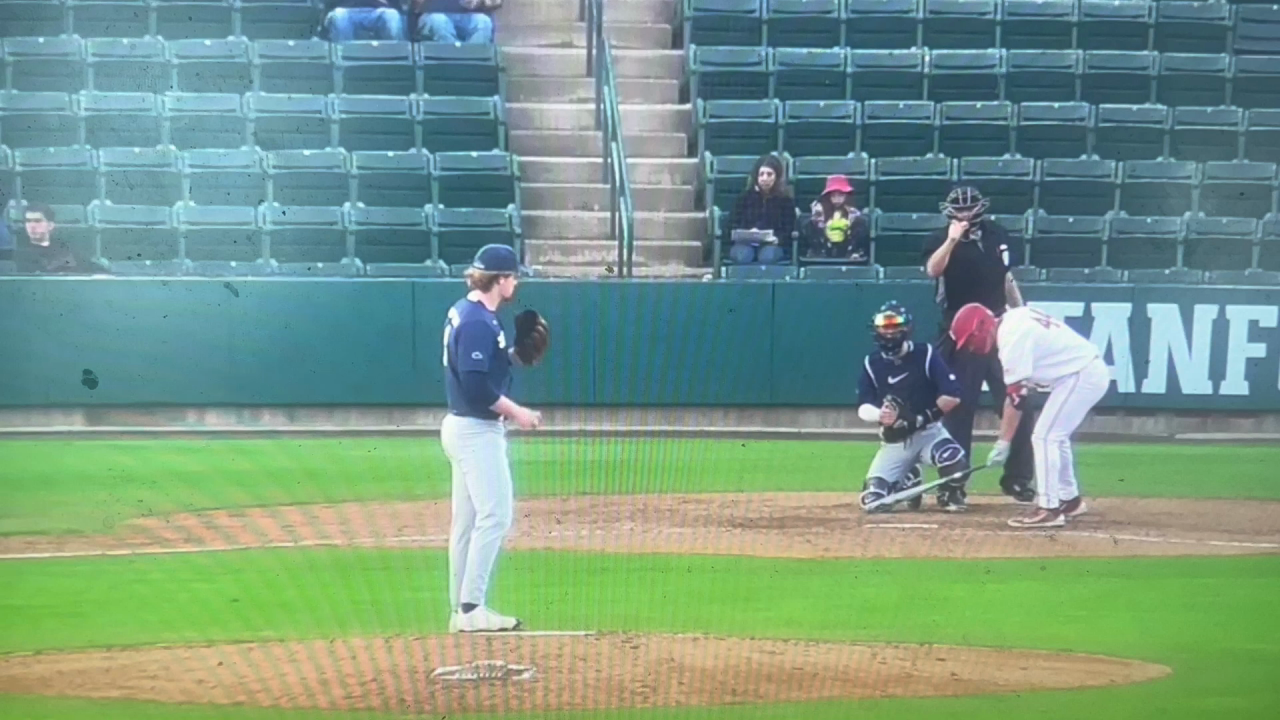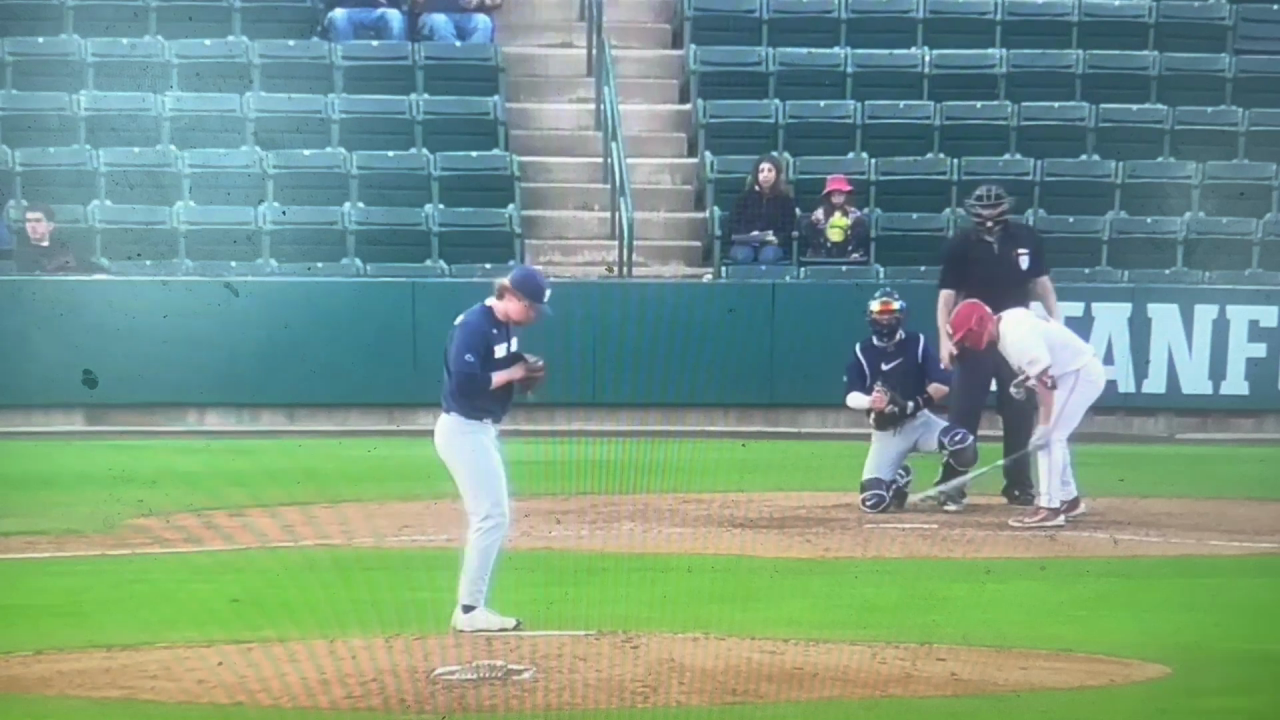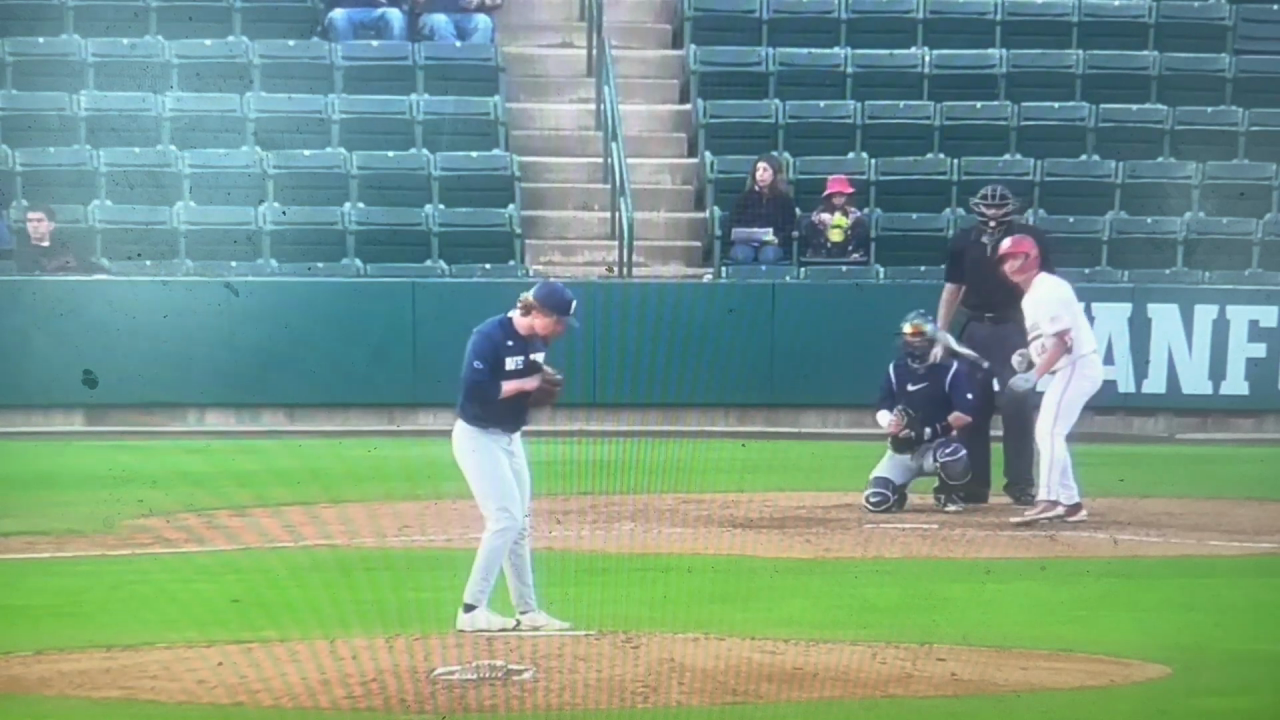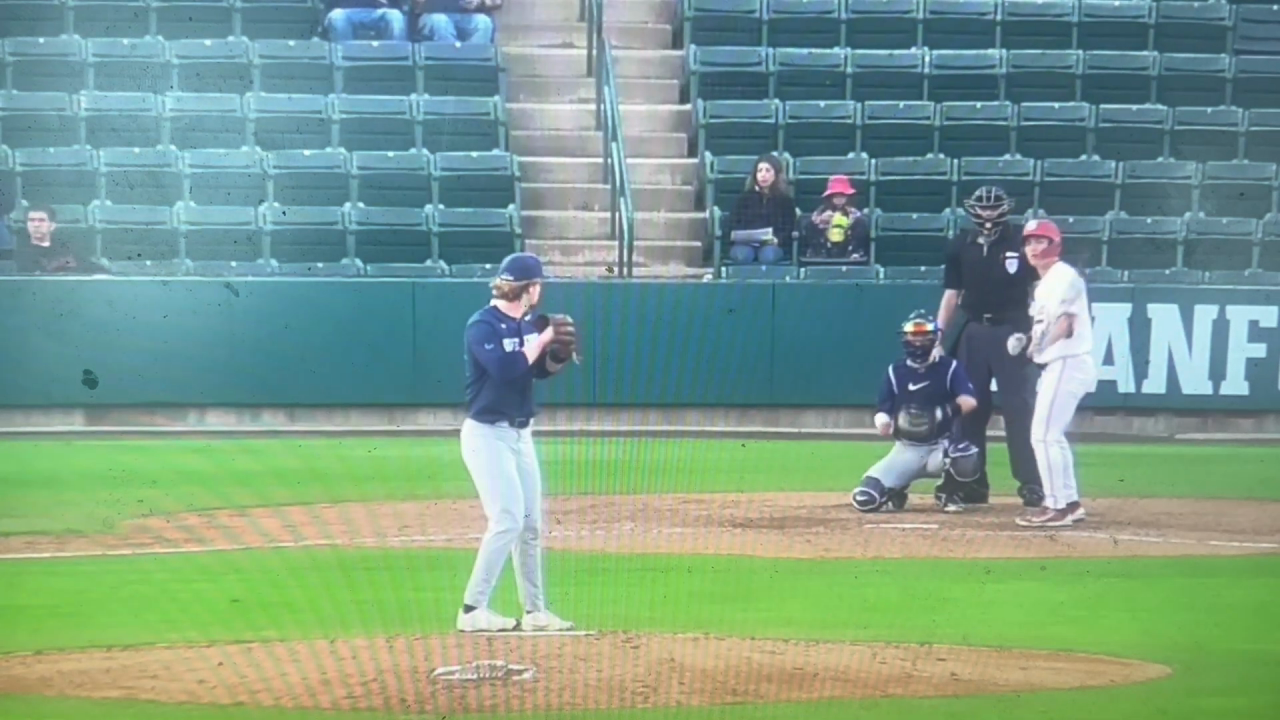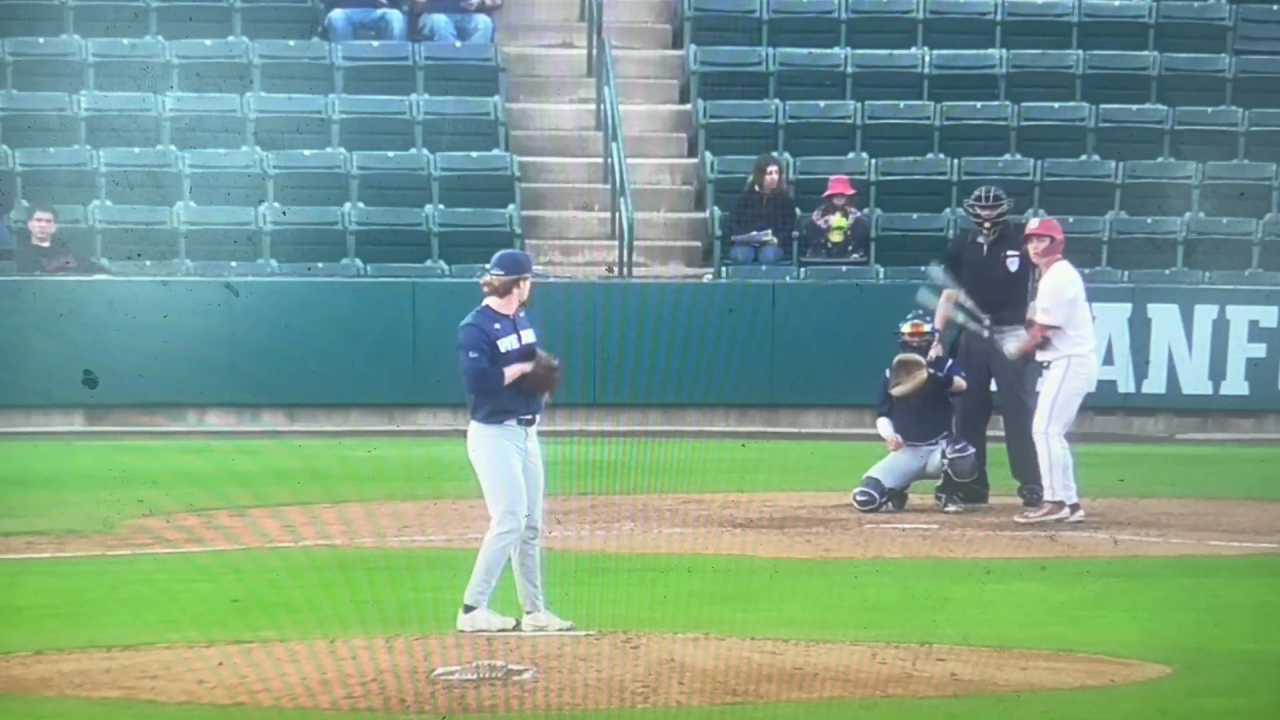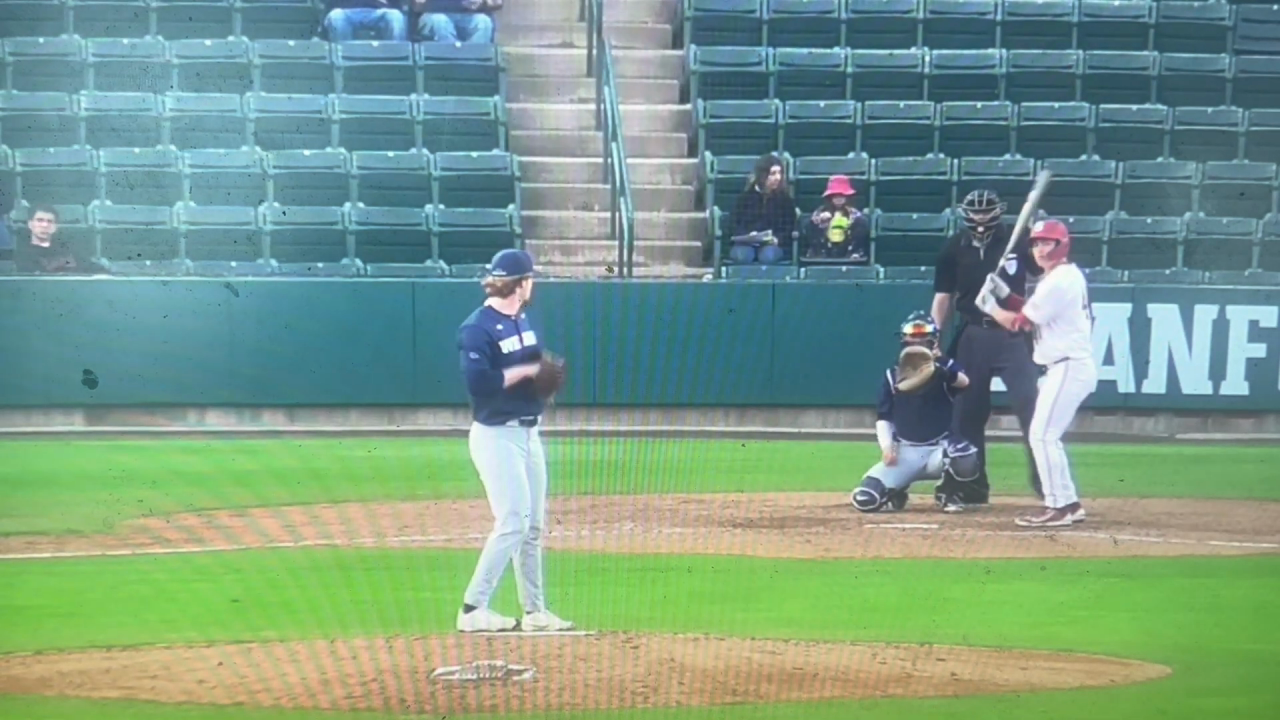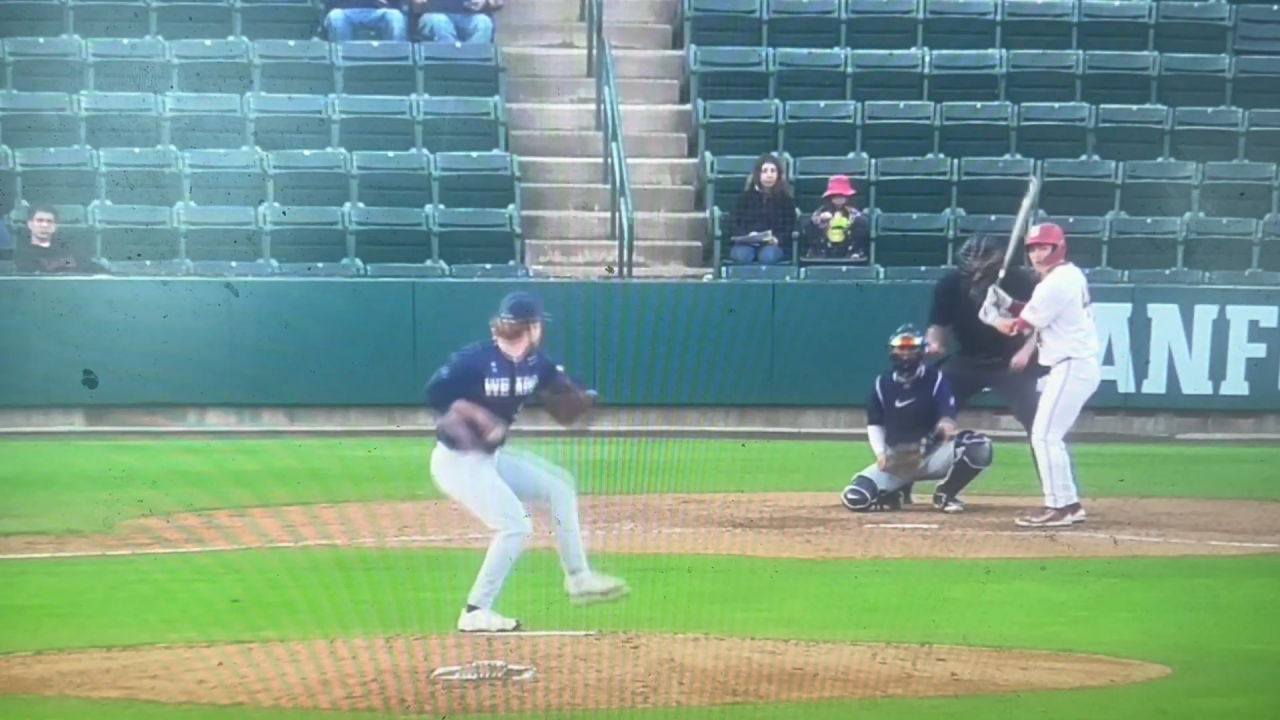
dt=0.7s
person 1, frame 1
left shoulder: (464, 311)
right shoulder: (478, 321)
right elbow: (477, 387)
left wrist: (516, 353)
right wrist: (516, 412)
left hip: (465, 426)
right hip: (477, 431)
left knee: (467, 519)
right knee: (494, 516)
left ankle: (463, 608)
right ankle: (470, 609)
person 1, frame 2
left shoulder: (508, 325)
right shoulder: (473, 326)
right elbow: (465, 386)
left wrist: (524, 372)
right wrist: (511, 373)
left hip: (483, 429)
right hip: (463, 431)
left knee: (489, 517)
right knee: (492, 516)
left ankle: (469, 605)
right ankle: (470, 611)
person 1, frame 3
left shoulder: (538, 339)
right shoulder: (489, 337)
right elbow: (474, 392)
left wrist: (545, 386)
right wrist: (524, 384)
left hip: (510, 437)
right hip: (478, 437)
left knee: (519, 526)
right knee: (504, 519)
left ankle: (527, 610)
right ankle: (472, 610)
person 1, frame 4
left shoulder: (528, 322)
right shoulder: (482, 325)
left elbow: (543, 370)
right elbow: (506, 369)
left wrist: (560, 350)
right wrist: (542, 340)
left hip: (520, 433)
right hip: (486, 434)
left knee: (531, 524)
right knee: (507, 521)
left ankle: (535, 612)
right ankle: (472, 610)
person 1, frame 5
left shoulder: (521, 319)
right shoulder: (475, 327)
right elbow: (480, 380)
right wrist: (524, 367)
left hip: (526, 431)
right hip: (494, 434)
left knee: (531, 524)
right knee: (509, 521)
left ankle: (534, 611)
right ankle: (472, 609)
person 1, frame 6
left shoulder: (522, 320)
right shoulder: (477, 327)
right elbow: (479, 382)
right wrist: (529, 369)
left hip: (527, 433)
right hip: (496, 435)
left knee: (534, 525)
right knee: (513, 522)
left ankle: (535, 612)
right ankle: (473, 610)
person 1, frame 7
left shoulder: (535, 362)
right shoulder: (473, 359)
left elbow: (564, 391)
right elbow: (435, 394)
left wrist: (577, 399)
right wrist: (478, 417)
left hip: (492, 457)
right hip: (457, 460)
left knee: (559, 488)
right knee: (515, 526)
left ankle: (579, 579)
right ankle: (476, 611)
person 2, frame 1
left shoulder: (998, 234)
right shoulder: (942, 240)
right elbow: (933, 270)
right wrist: (952, 240)
right knee: (958, 408)
left ankle: (1018, 478)
person 2, frame 2
left shoulder: (1027, 238)
right shoulder: (960, 245)
left elbow: (1041, 283)
right elbow: (947, 296)
left wrist: (1055, 323)
right wrist: (945, 341)
left knee: (1020, 410)
right knee: (963, 409)
left ankle: (1018, 485)
right ankle: (952, 485)
person 2, frame 3
left shoulder: (1030, 239)
right shoulder: (963, 242)
right elbow: (952, 291)
right wrist: (939, 336)
left hip: (1013, 330)
right hip: (974, 330)
left knee: (1018, 405)
left ankle: (1020, 483)
right ankle: (974, 484)
person 2, frame 4
left shoulder: (1022, 241)
right shoulder: (960, 245)
right elbow: (951, 295)
right wrist: (938, 340)
left hip: (1012, 331)
right hip: (972, 332)
left knee: (1018, 408)
right knee: (970, 408)
left ankle: (1032, 484)
right ankle: (971, 484)
person 2, frame 5
left shoulder: (1021, 240)
right shoulder: (960, 245)
right elbow: (950, 293)
right wrist: (936, 337)
left hip: (1012, 331)
right hip: (972, 332)
left knee: (1018, 408)
right knee: (969, 409)
left ankle: (1032, 484)
right ankle: (970, 485)
person 2, frame 6
left shoulder: (1018, 240)
right shoulder: (954, 247)
right elbow: (944, 295)
left hip: (1012, 335)
right hip: (971, 335)
left knee: (1029, 405)
right knee: (967, 412)
right ankle: (969, 486)
person 2, frame 7
left shoulder: (1017, 280)
right shoulder: (950, 283)
right elbow: (939, 325)
right wrist: (933, 342)
left hip: (1009, 361)
right hip: (964, 360)
left knee: (1037, 422)
person 3, frame 1
left shoulder: (1012, 338)
right shoulder: (1013, 318)
left elbow: (1015, 396)
left wrist: (1003, 442)
right wrist: (1030, 379)
left hip: (1082, 375)
right hip: (1090, 370)
left knee: (1045, 436)
right knee: (1055, 435)
left ankle: (1049, 509)
right ankle: (1069, 499)
person 3, frame 2
left shoulder: (1016, 334)
right shoulder: (1009, 319)
left elbow: (1045, 381)
left wrist: (1044, 426)
right wrist: (1026, 378)
left hip: (1082, 373)
right hip: (1079, 370)
left knee: (1049, 436)
right knee: (1052, 436)
left ankle: (1049, 508)
right ankle: (1069, 500)
person 3, frame 3
left shoulder: (1048, 290)
right shoulder: (1033, 293)
left elbow: (1063, 341)
left wrist: (1034, 376)
right wrist: (1028, 354)
left hip: (1078, 366)
right hip: (1073, 367)
left knee: (1049, 431)
right knee: (1049, 433)
left ankle: (1049, 500)
right ankle: (1070, 503)
person 3, frame 4
left shoulder: (1062, 277)
right shoulder: (1045, 282)
left elbow: (1067, 321)
left wrist: (1043, 341)
right wrist: (1026, 340)
left hip: (1067, 364)
right hip: (1060, 365)
left knee: (1043, 435)
right knee: (1053, 434)
left ankle: (1057, 508)
right ankle: (1070, 502)
person 3, frame 5
left shoulder: (1057, 278)
right shoulder: (1057, 275)
left elbow: (1044, 333)
left wrist: (1018, 347)
right wrist: (1025, 340)
left hip: (1071, 363)
right hip: (1068, 363)
left knee: (1045, 430)
right knee: (1052, 433)
left ankle: (1055, 501)
right ankle: (1069, 503)
person 3, frame 6
left shoulder: (1057, 282)
right shoulder: (1068, 275)
left elbow: (1021, 323)
right elbow: (1035, 308)
left wrist: (990, 308)
right wrist: (1006, 294)
left hip: (1069, 368)
right hip: (1067, 367)
left knee: (1042, 435)
right knee: (1047, 435)
left ankle: (1057, 508)
right ankle: (1069, 503)
person 3, frame 7
left shoulder: (1055, 284)
right shoulder: (1070, 274)
left elbow: (1019, 327)
right elbow: (1039, 315)
left wrist: (992, 318)
right wrist: (1008, 305)
left hip: (1072, 368)
right hip: (1079, 367)
left knee: (1044, 435)
right knee: (1050, 436)
left ankle: (1057, 507)
right ankle: (1070, 504)
person 4, frame 1
left shoulder: (926, 354)
right shoulder: (872, 363)
left elbow: (952, 396)
right elbow: (863, 409)
left wrist: (920, 419)
right wrist: (880, 415)
left hip: (928, 432)
right hip: (894, 440)
left knee: (953, 460)
right knee: (873, 501)
left ankle: (950, 493)
right ankle: (906, 482)
person 4, frame 2
left shoulder: (917, 343)
right shoulder: (862, 351)
left elbow: (942, 385)
right elbow: (851, 397)
left wrist: (911, 406)
right wrist: (870, 402)
left hip: (919, 420)
right hip: (886, 430)
left knee: (963, 444)
right knee: (873, 501)
right ankle: (897, 481)
person 4, frame 3
left shoulder: (949, 369)
right shoulder: (896, 369)
left elbow: (965, 414)
right elbow: (882, 411)
left wrist: (928, 432)
right wrist: (890, 423)
left hip: (936, 445)
right hip: (903, 450)
left knee: (955, 459)
right knee: (876, 501)
left ankle: (948, 494)
right ankle: (897, 489)
person 4, frame 4
left shoulder: (949, 367)
right shoulder: (895, 371)
left elbow: (970, 400)
right elbow: (883, 411)
left wrist: (941, 414)
right wrist: (883, 424)
left hip: (939, 447)
right hip: (905, 450)
left knee: (967, 458)
right knee: (865, 500)
right ankle: (896, 491)
person 4, frame 5
left shoulder: (945, 366)
right shoulder: (893, 372)
left elbow: (961, 385)
right elbow: (883, 415)
left wrist: (934, 377)
right wrist: (889, 434)
left hip: (938, 447)
right hip: (905, 452)
left knee: (965, 462)
right knee: (865, 500)
right ankle: (896, 492)
person 4, frame 6
left shoulder: (945, 367)
right shoulder: (893, 374)
left elbow: (964, 382)
right elbow: (883, 418)
left wrist: (941, 372)
right wrist: (886, 446)
left hip: (939, 448)
right hip: (905, 452)
left knee: (966, 460)
right knee: (865, 500)
right ankle: (896, 493)
person 4, frame 7
left shoulder: (936, 379)
right shoulder: (883, 383)
left elbow: (949, 418)
right elbow: (874, 423)
left wrist: (928, 442)
right wrist: (880, 452)
left hip: (935, 454)
right hip: (899, 459)
left knee: (980, 448)
right knee: (854, 498)
left ankle: (945, 494)
right ankle: (890, 494)
